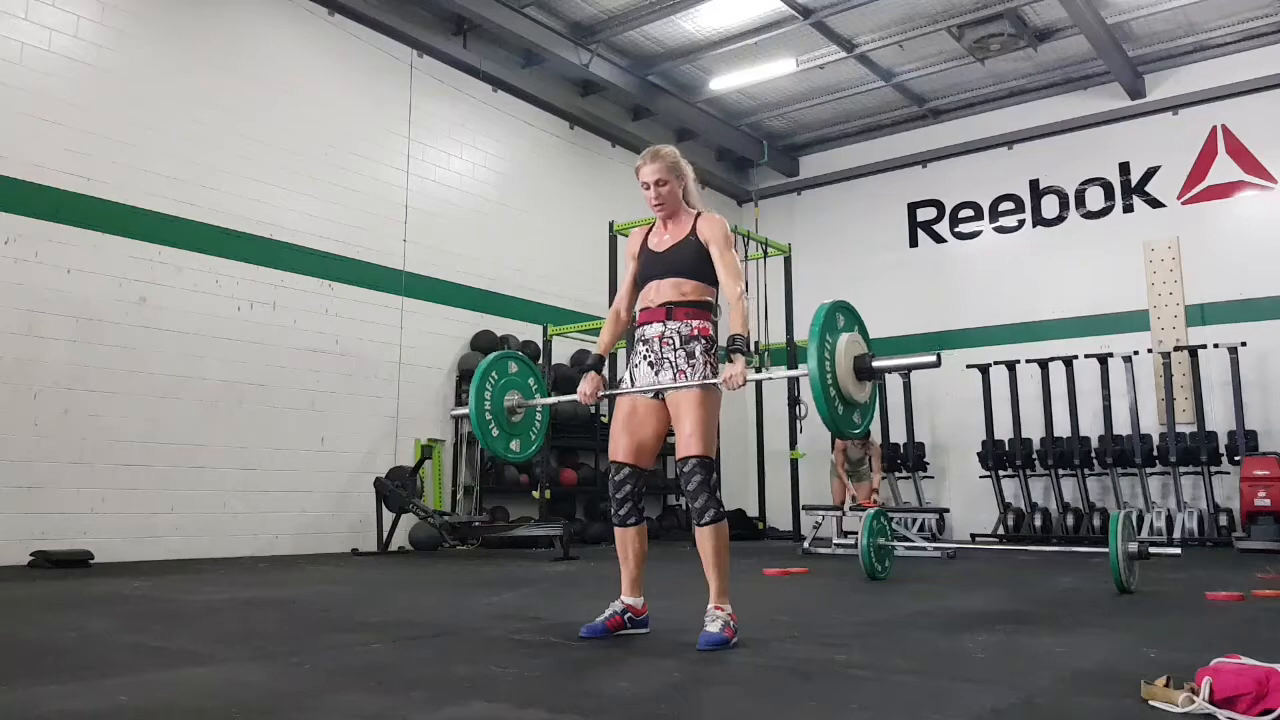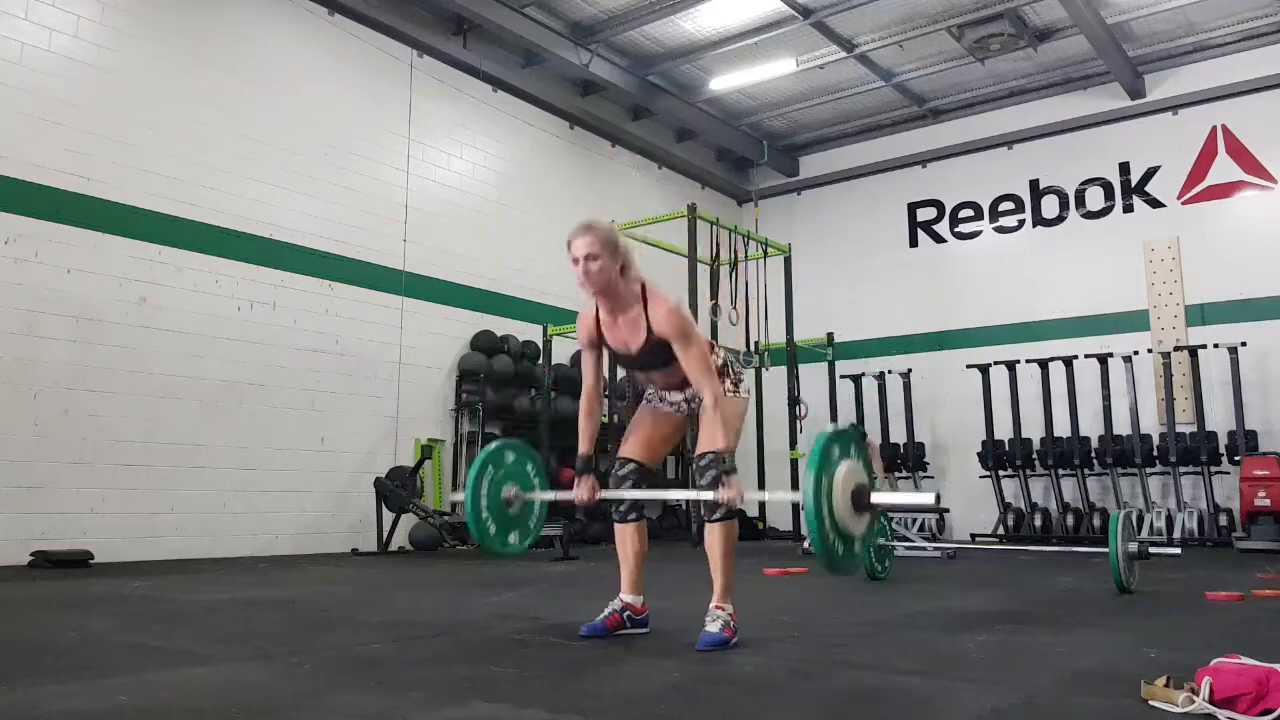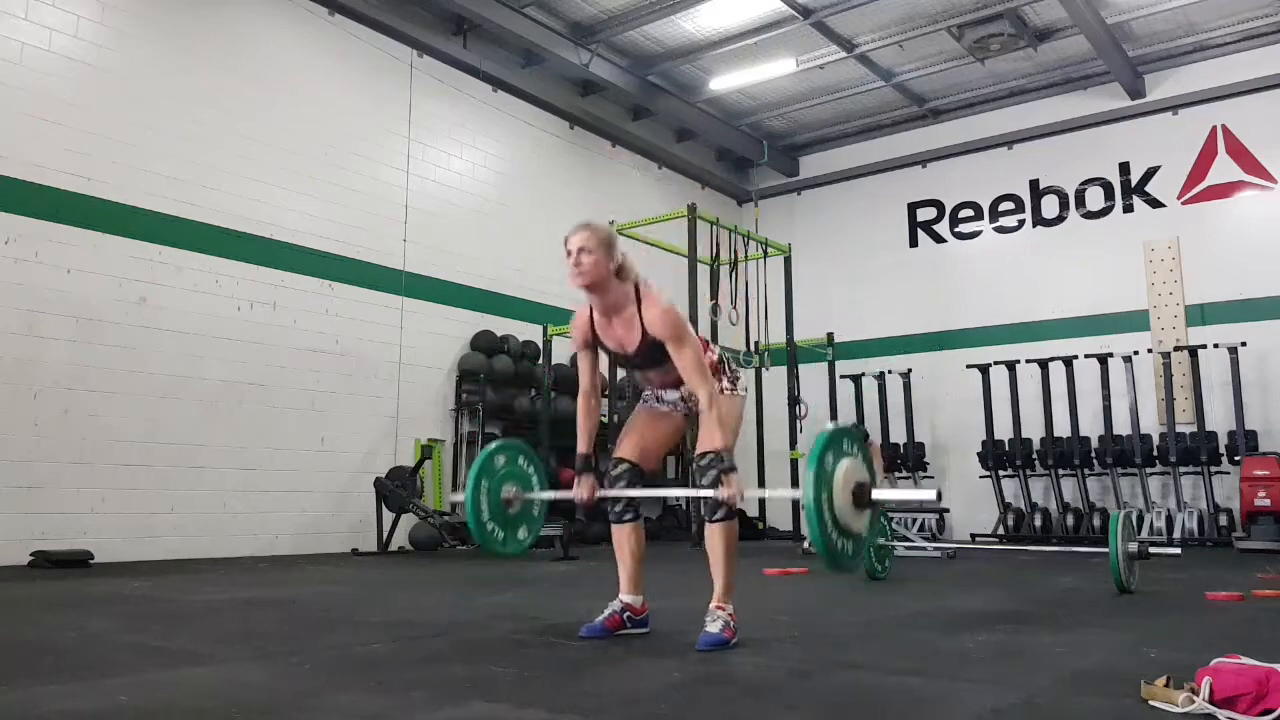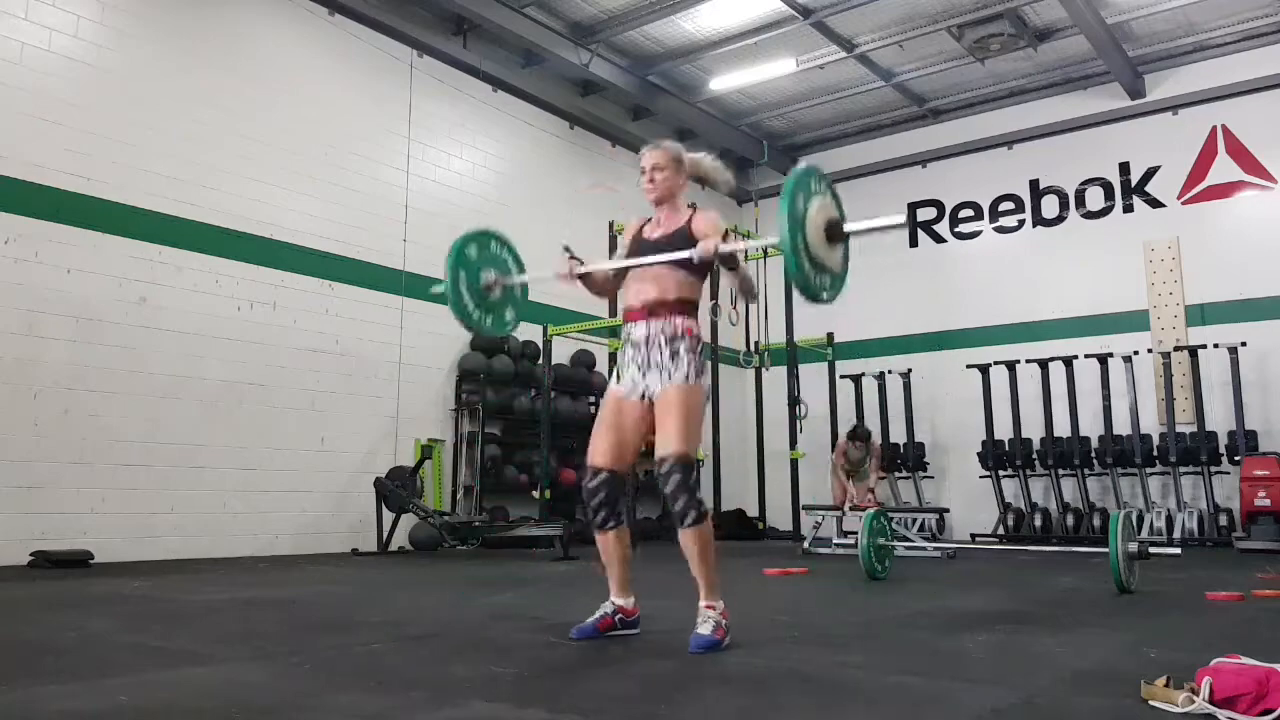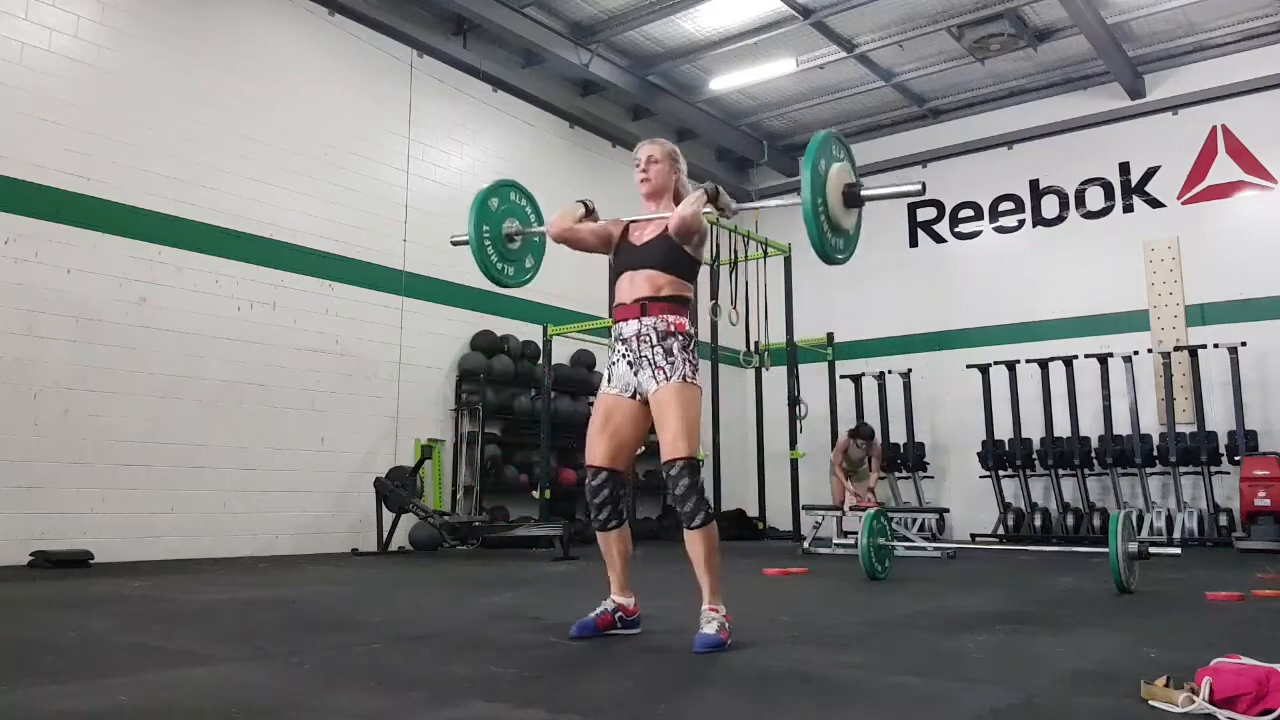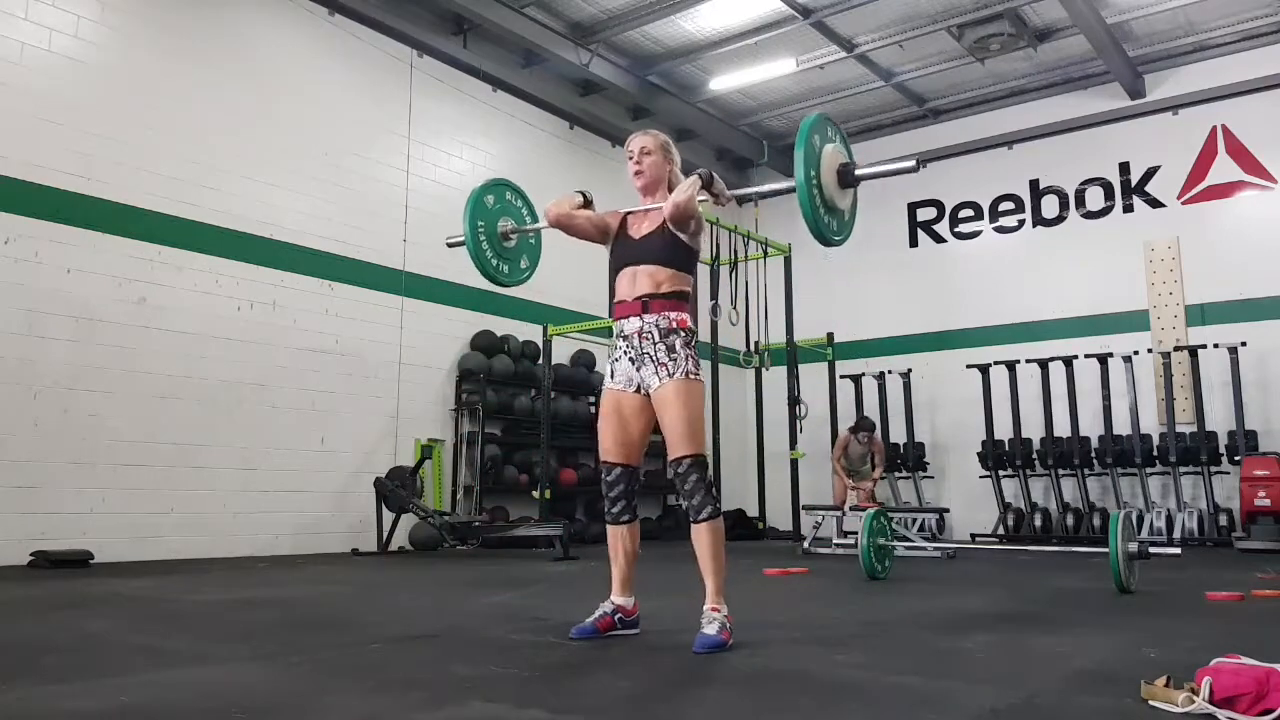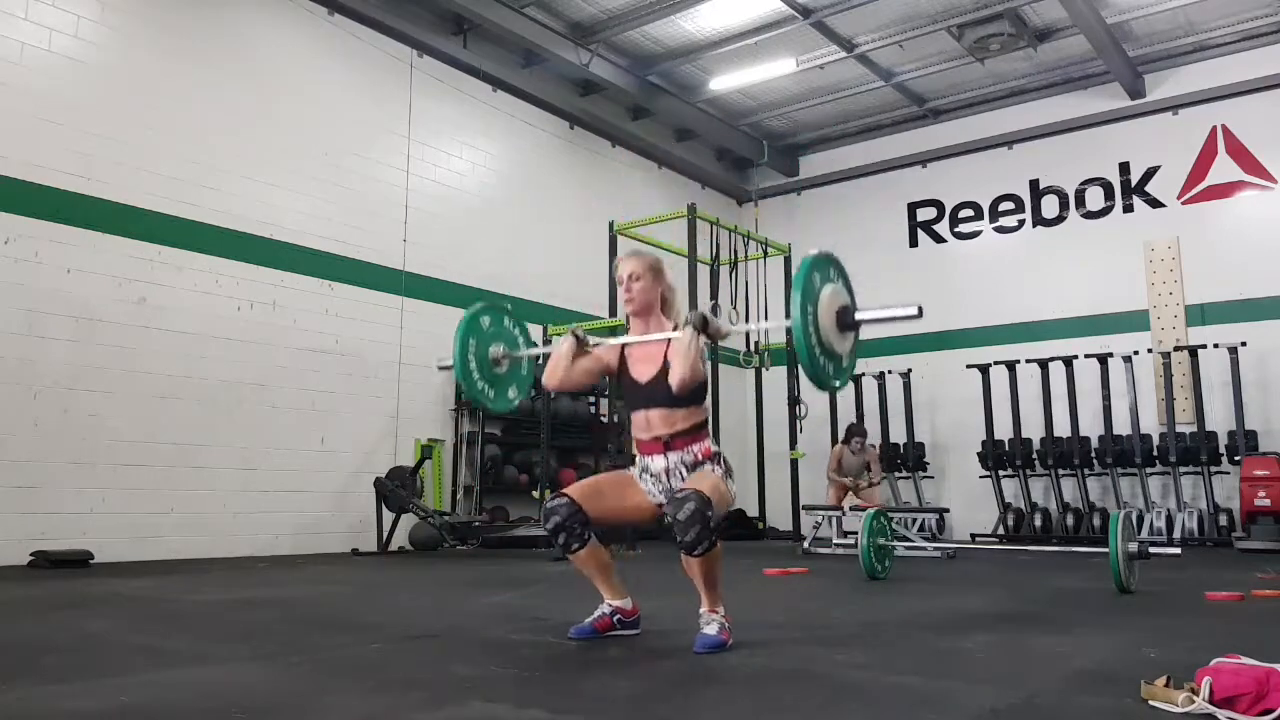
dt=0.3s
person 1, frame 1
left shoulder: (709, 225)
right shoulder: (639, 239)
left elbow: (735, 293)
right elbow: (620, 309)
left wrist: (738, 352)
right wrist: (595, 366)
left hip: (690, 347)
right hip: (643, 353)
left knee: (696, 475)
right knee: (622, 480)
left ankle: (720, 610)
right ankle: (631, 603)
person 1, frame 2
left shoulder: (663, 310)
right shoulder: (590, 320)
left elbow: (709, 392)
right elbow: (591, 399)
left wrist: (727, 468)
right wrist: (583, 469)
left hip: (719, 386)
right hip: (663, 395)
left knee: (710, 472)
right knee: (625, 476)
left ankle: (721, 613)
right ankle: (631, 602)
person 1, frame 3
left shoulder: (656, 310)
right shoulder: (584, 322)
left elbow: (704, 393)
right elbow: (588, 397)
left wrist: (727, 469)
right wrist: (584, 468)
left hip: (715, 383)
right hip: (662, 395)
left knee: (708, 473)
right knee: (618, 476)
left ankle: (722, 611)
right ankle: (631, 603)
person 1, frame 4
left shoulder: (699, 221)
right shoulder: (636, 230)
left elbow: (713, 249)
right elbow: (606, 287)
left wrist: (714, 249)
right wrist: (581, 271)
left hip: (678, 353)
right hip: (634, 357)
left knee: (674, 477)
right knee: (599, 483)
left ankle: (712, 610)
right ankle: (621, 604)
person 1, frame 5
left shoulder: (688, 224)
right shoulder: (620, 231)
left elbow: (681, 223)
right elbow: (558, 231)
left wrist: (707, 197)
right wrist: (583, 209)
left hip: (668, 348)
right hip: (622, 354)
left knee: (681, 477)
right knee: (599, 482)
left ankle: (714, 609)
right ankle: (622, 604)
person 1, frame 6
left shoulder: (684, 215)
right shoulder: (619, 221)
left elbow: (678, 205)
right elbow: (556, 215)
left wrist: (702, 185)
right wrist: (584, 202)
left hip: (672, 345)
right hip: (625, 351)
left knee: (689, 475)
right knee: (615, 480)
left ankle: (716, 611)
right ankle: (621, 605)
person 1, frame 7
left shoulder: (683, 338)
right shoulder: (616, 353)
left elbow: (682, 380)
right elbow: (554, 379)
left wrist: (696, 332)
right wrist: (572, 342)
left hip: (695, 467)
right hip: (647, 472)
left knee: (690, 509)
right knee: (559, 510)
left ankle: (713, 612)
right ankle: (619, 604)
